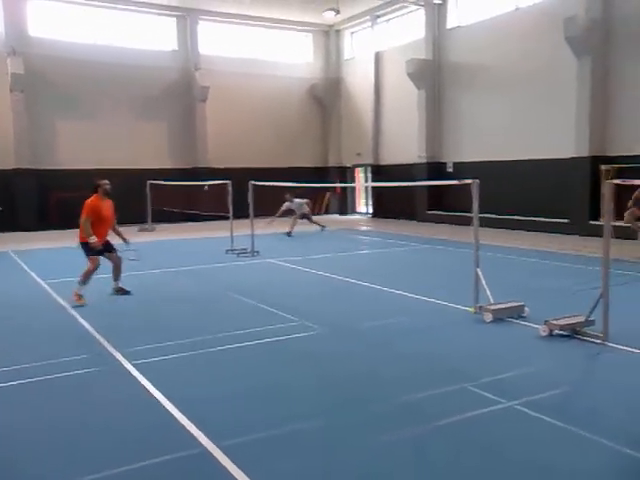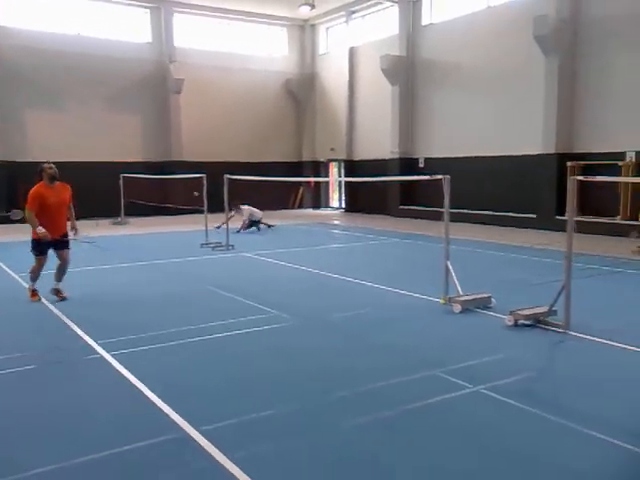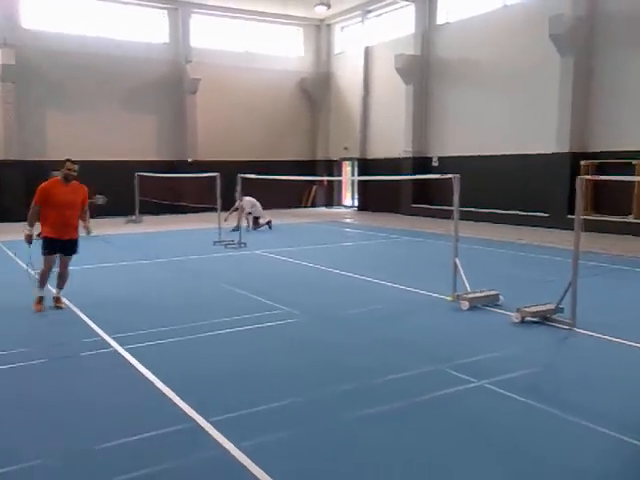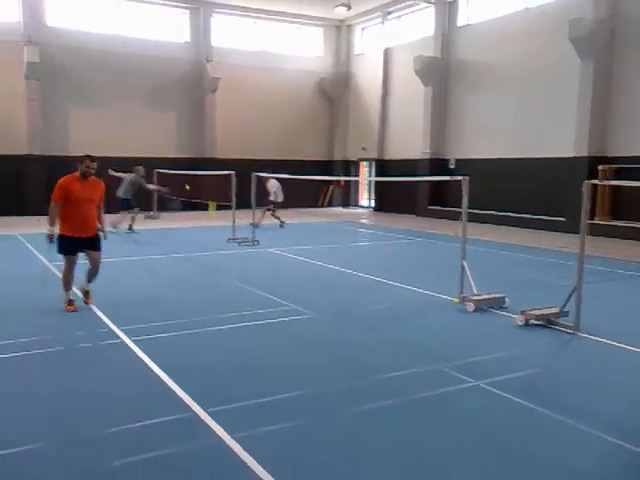
dt=0.4s
person 1, frame 1
left shoulder: (109, 202)
right shoulder: (92, 203)
left elbow: (111, 223)
right elbow: (84, 222)
left wrist: (121, 235)
right wrist: (92, 239)
left hip: (102, 240)
right hip: (89, 241)
left knee: (117, 259)
right knee: (95, 264)
left ankle: (117, 287)
right ankle: (78, 292)
person 1, frame 2
left shoulder: (66, 188)
right shoulder: (37, 191)
left elbow: (69, 207)
right elbow: (29, 214)
left wrist: (73, 222)
right wrist: (40, 230)
left hip: (61, 233)
right hip: (42, 235)
left knee: (65, 260)
right knee: (39, 265)
left ankle: (57, 287)
right ankle: (32, 288)
person 1, frame 3
left shoulder: (81, 189)
right shoulder: (46, 187)
left elbow: (84, 210)
right elbow: (34, 209)
left wrist: (86, 223)
right wrist: (29, 230)
left hip: (71, 236)
right hip: (50, 234)
left knee: (64, 267)
right knee: (48, 267)
left ankle: (57, 296)
right ankle: (40, 295)
person 1, frame 4
left shoulder: (99, 184)
right shoulder: (65, 183)
right elbow: (54, 207)
left wrist: (101, 224)
right wrist: (51, 228)
left hip: (91, 232)
right hip: (69, 233)
left knee: (96, 263)
right knee: (70, 266)
left ankle: (86, 288)
right ankle: (69, 299)
